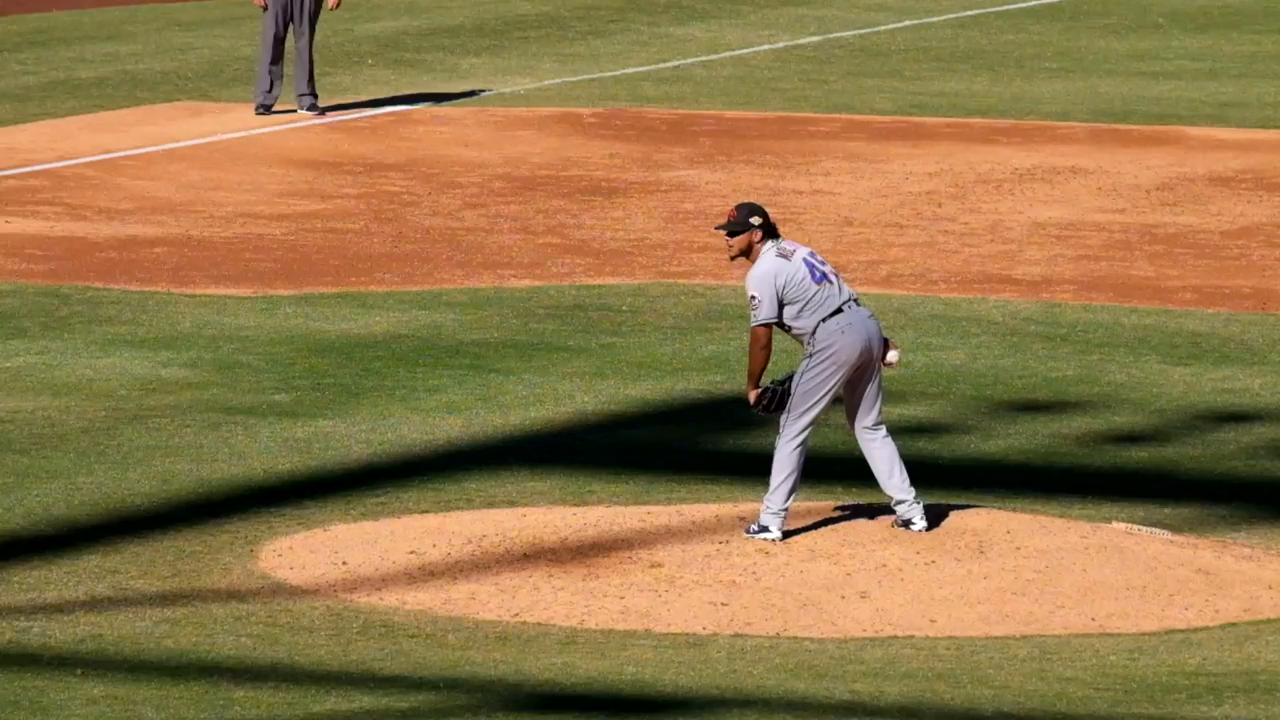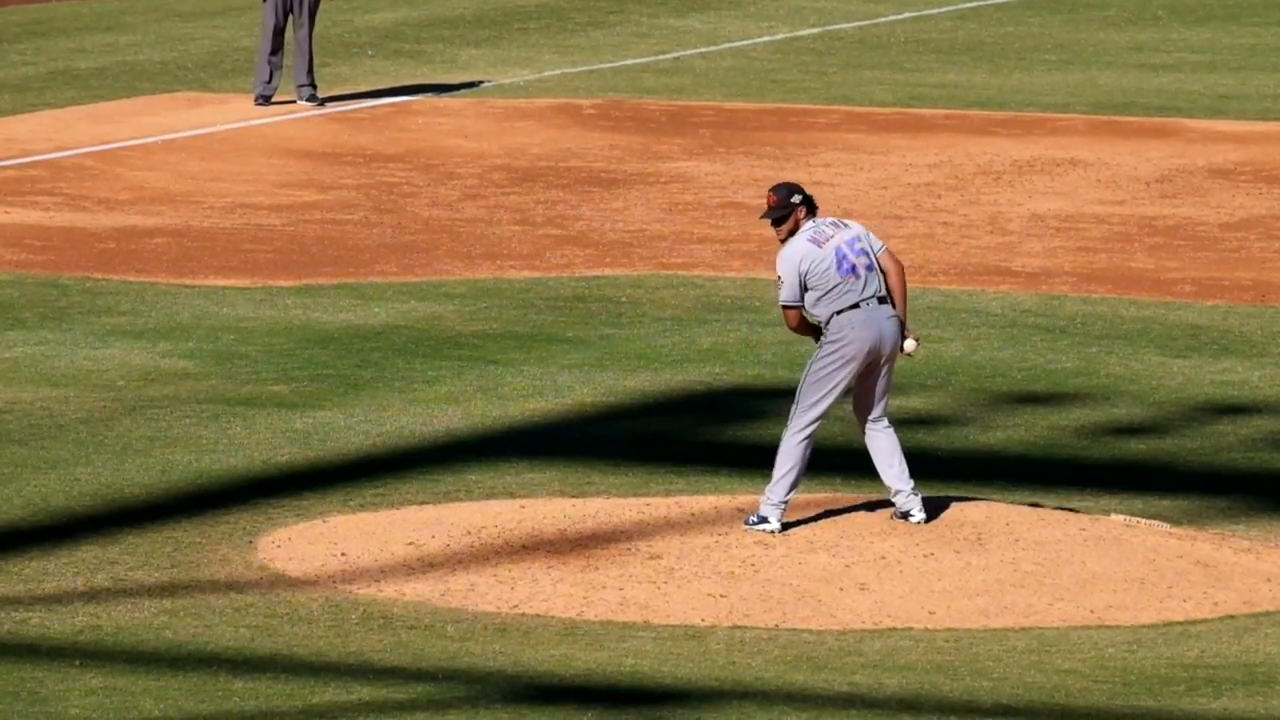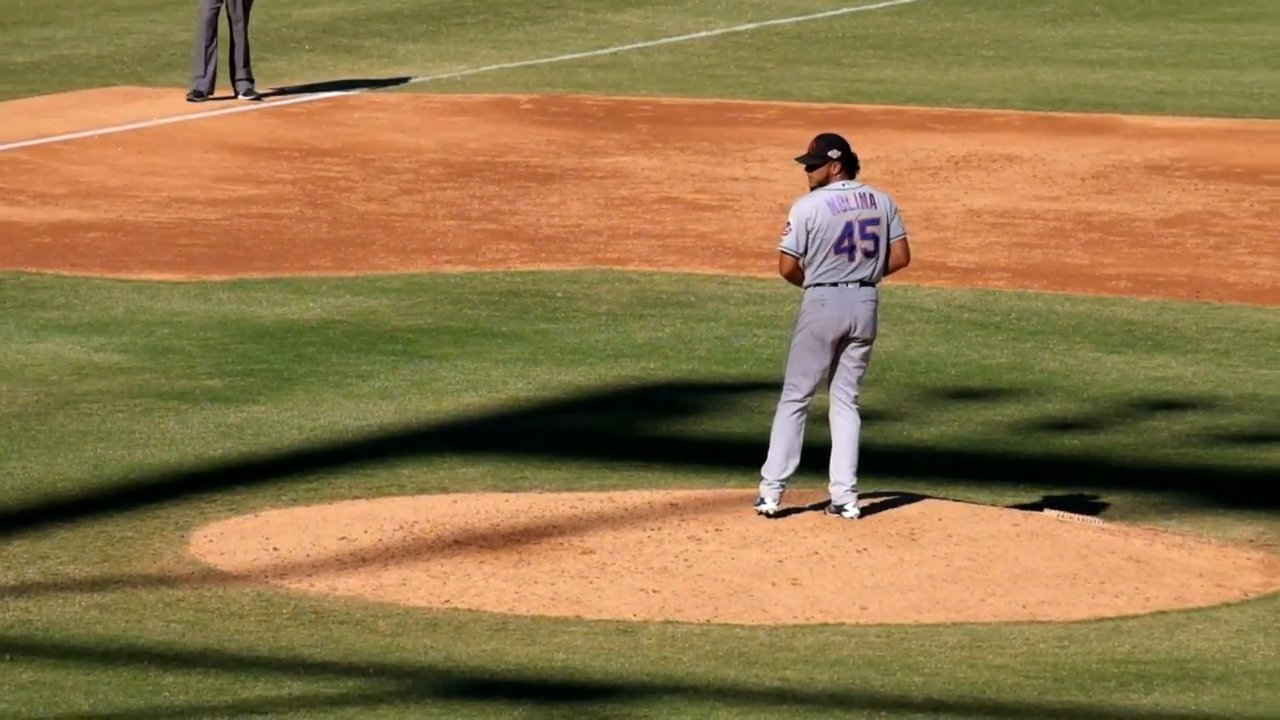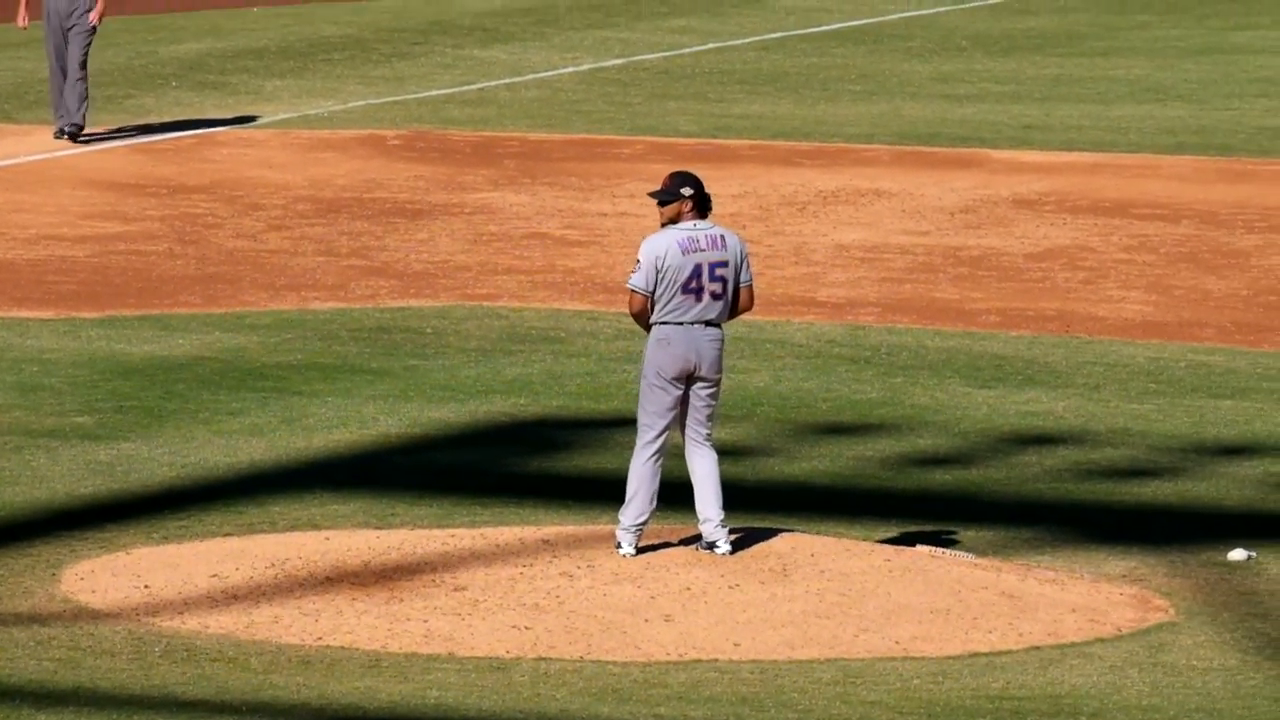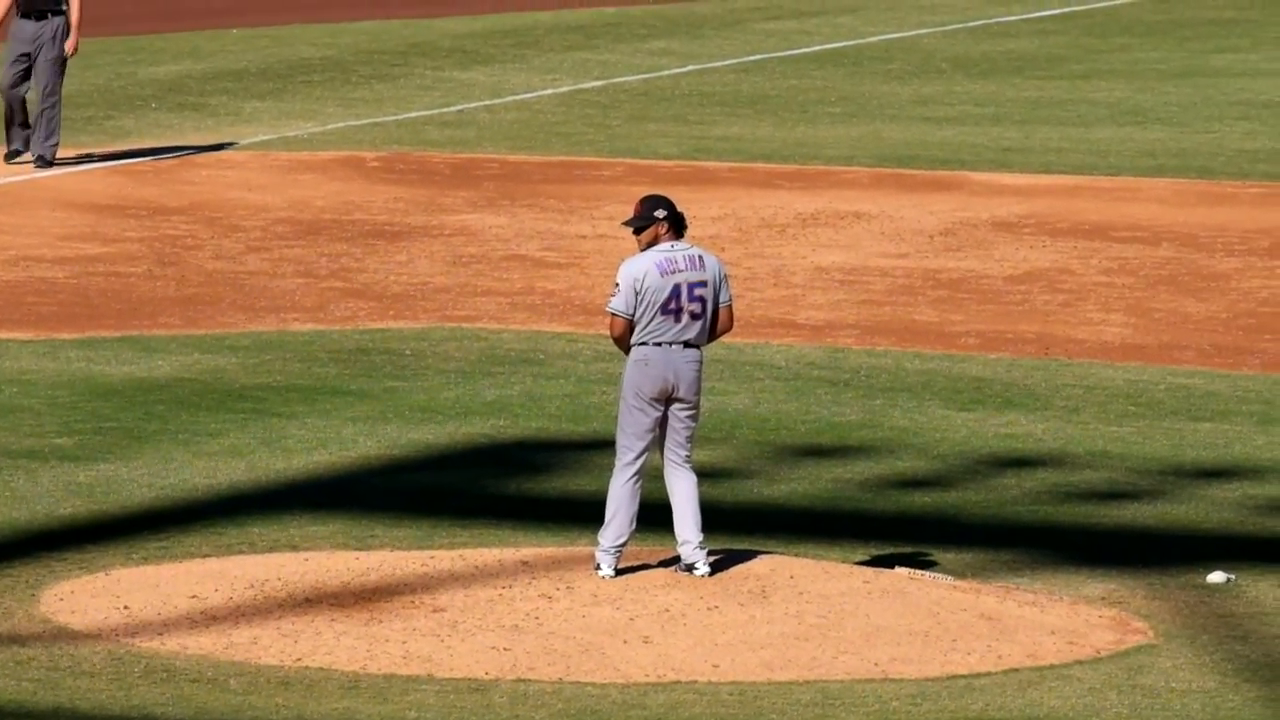
dt=0.7s
person 1, frame 1
left shoulder: (761, 273)
right shoulder: (792, 248)
left elbow: (761, 338)
left wrist: (752, 386)
left hip: (834, 338)
right hip: (867, 326)
left knee: (793, 428)
right knee: (870, 426)
left ankle: (771, 520)
right ankle: (910, 510)
person 1, frame 2
left shoulder: (792, 252)
right shoulder: (848, 227)
left elbow: (794, 319)
right elbow: (893, 267)
left wrist: (818, 331)
right wrist: (899, 319)
left hip: (847, 331)
right hip: (887, 324)
left knee: (802, 421)
right knee: (875, 419)
left ankle: (770, 510)
right ankle: (908, 502)
person 1, frame 3
left shoulder: (807, 205)
right shoulder: (881, 201)
left elbow: (787, 267)
right elbow: (901, 256)
left hip: (822, 304)
right hip: (865, 304)
left knee: (794, 399)
right knee: (845, 401)
left ankle: (772, 490)
right ankle: (844, 497)
person 1, frame 4
left shoulder: (658, 243)
right shoulder: (732, 242)
left elbow: (637, 306)
right elbow: (745, 302)
left wrist: (654, 328)
left hip: (668, 341)
right hip: (711, 343)
left knee: (650, 439)
right knee: (700, 439)
left ankle: (629, 534)
right ankle: (715, 532)
person 1, frame 5
left shoulder: (636, 266)
right shoulder: (710, 264)
left elbow: (618, 330)
right elbow: (724, 322)
left wrist: (635, 351)
left hip: (647, 363)
right hip: (689, 364)
left knee: (629, 461)
right knee: (679, 461)
left ankle: (608, 555)
right ankle: (694, 555)
